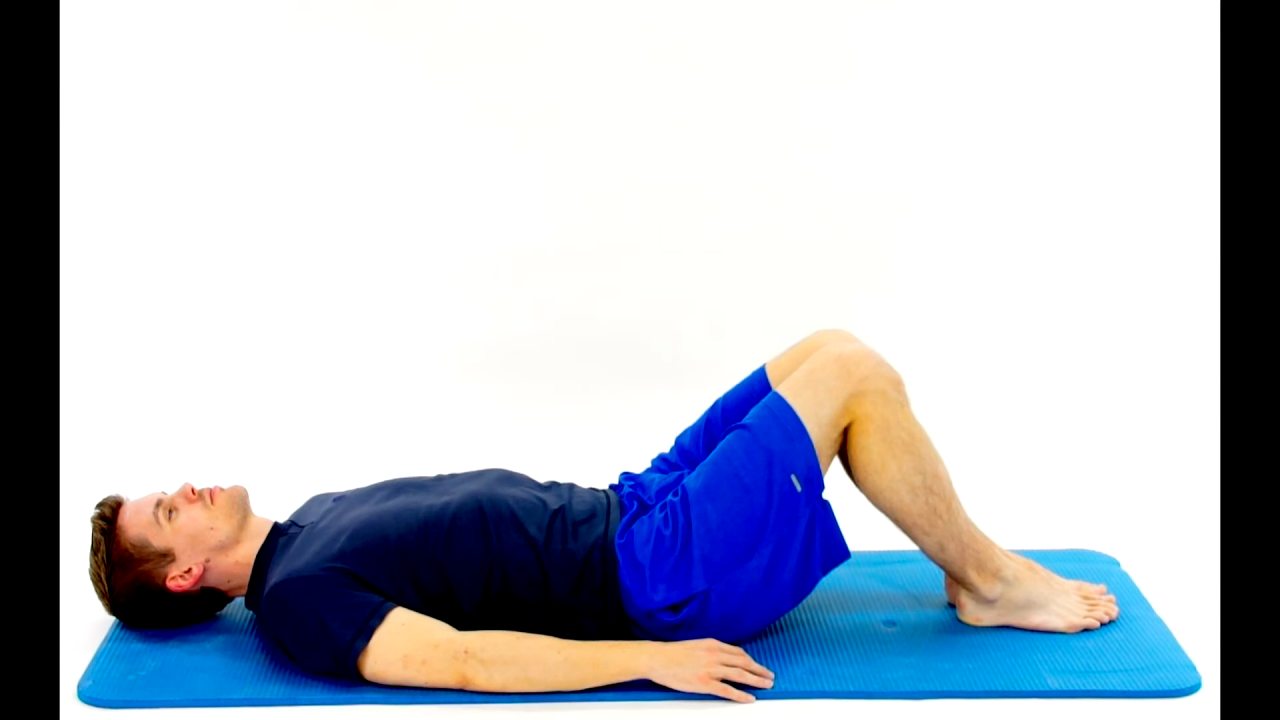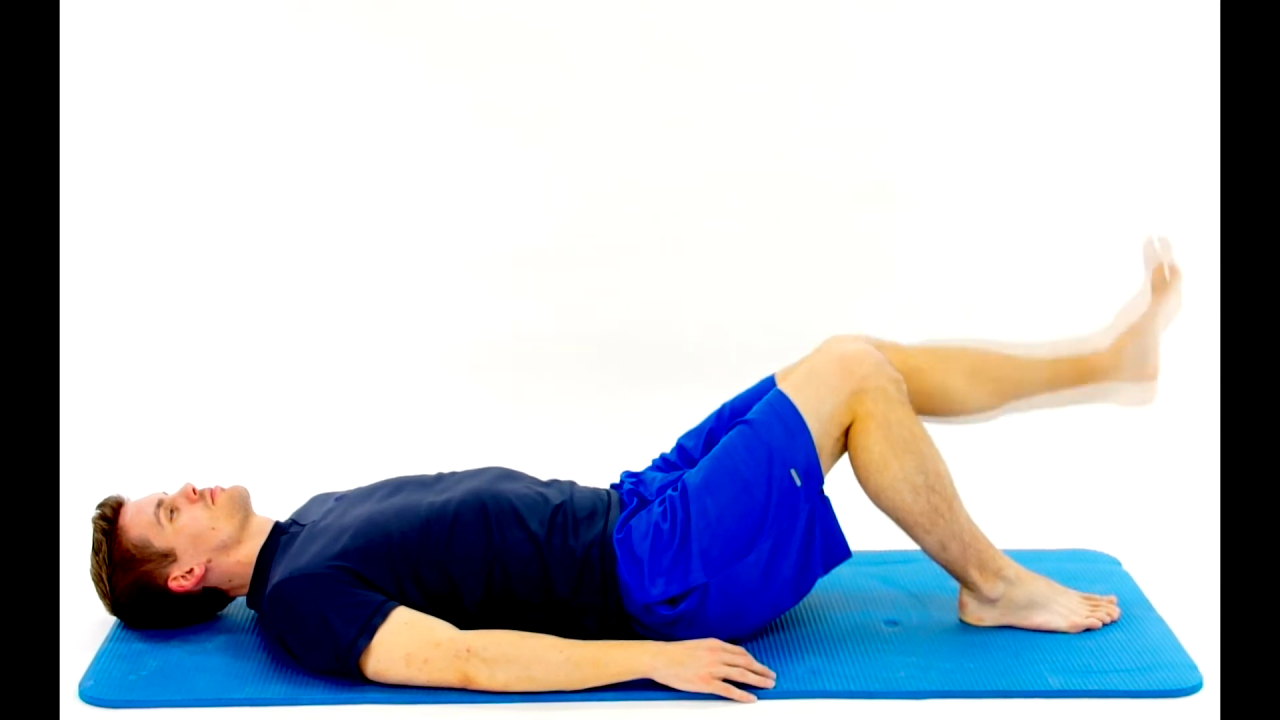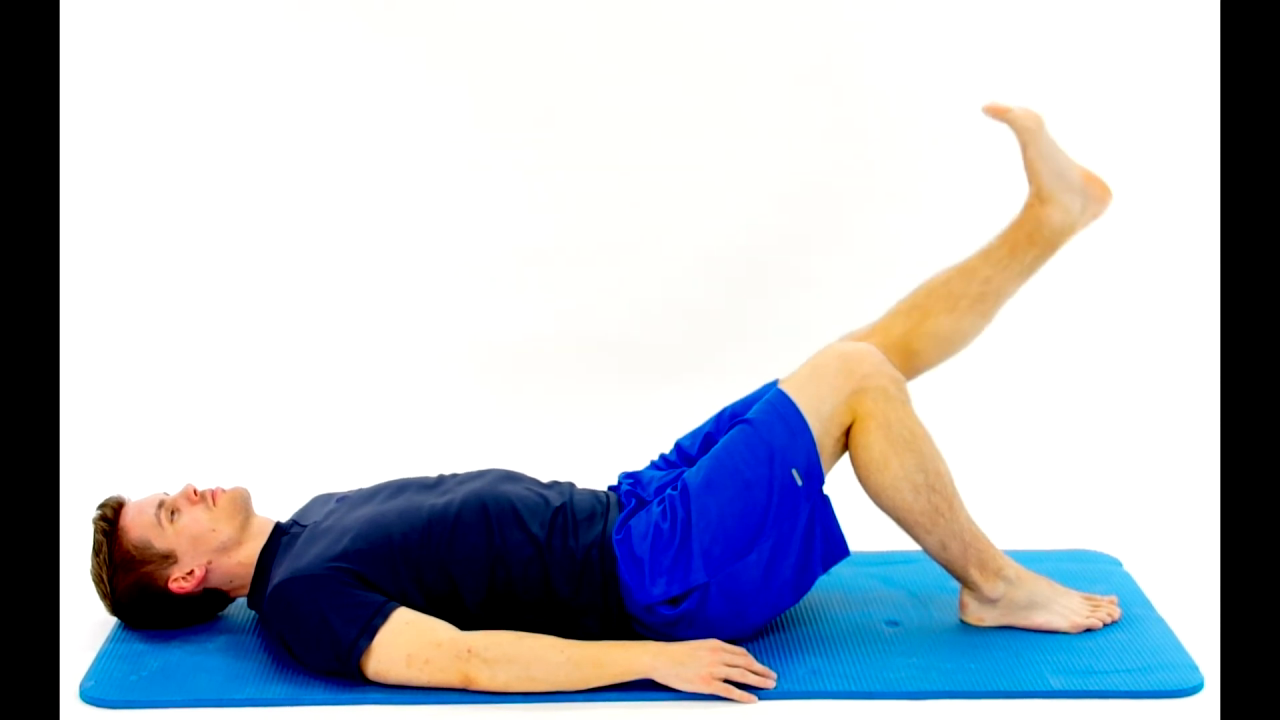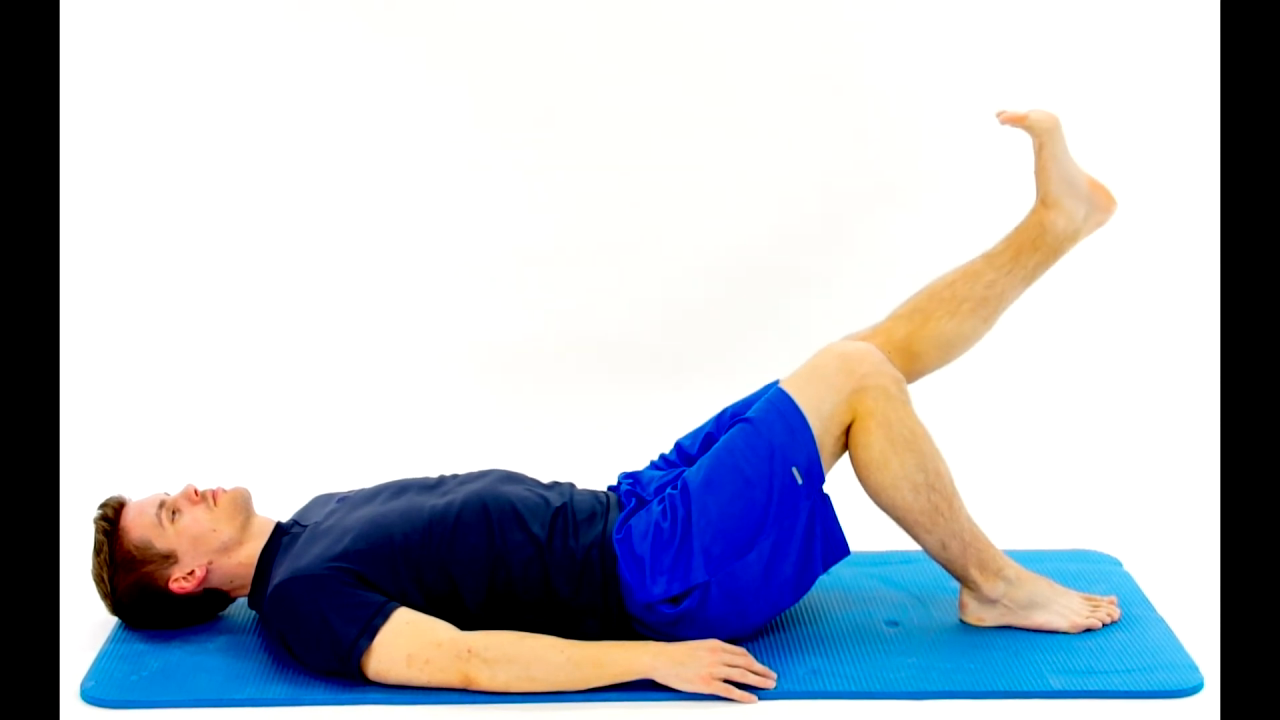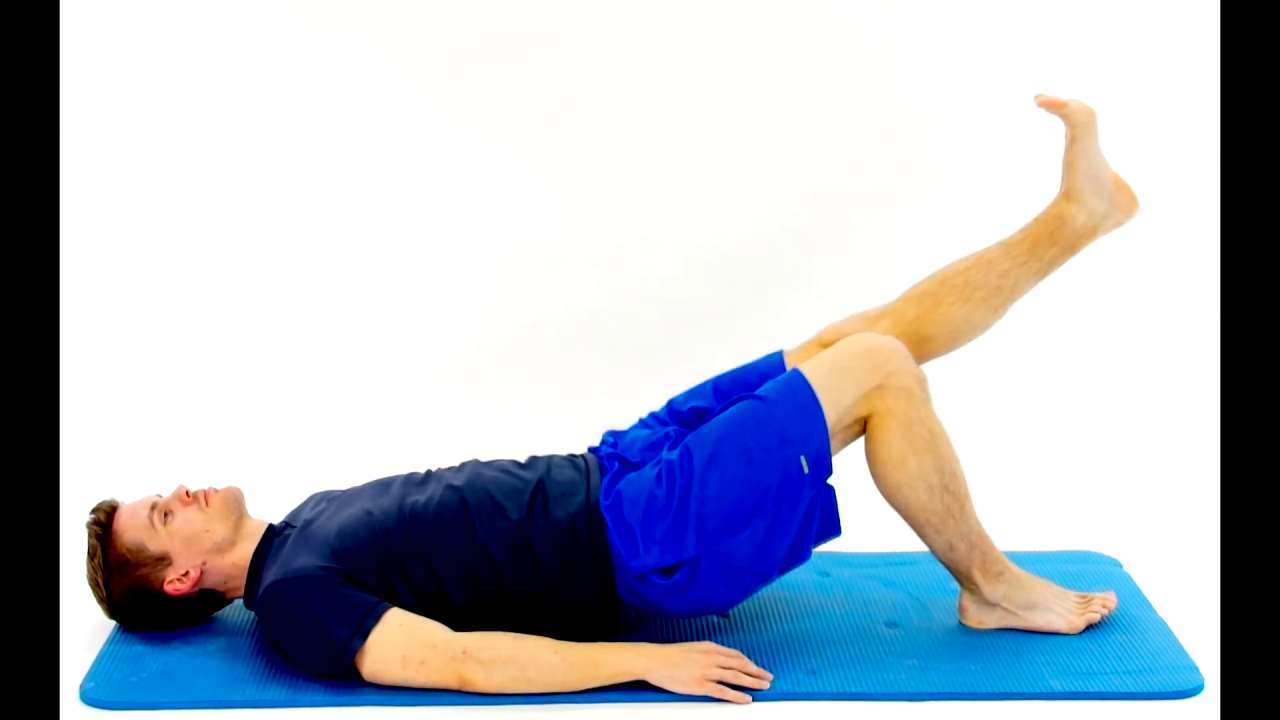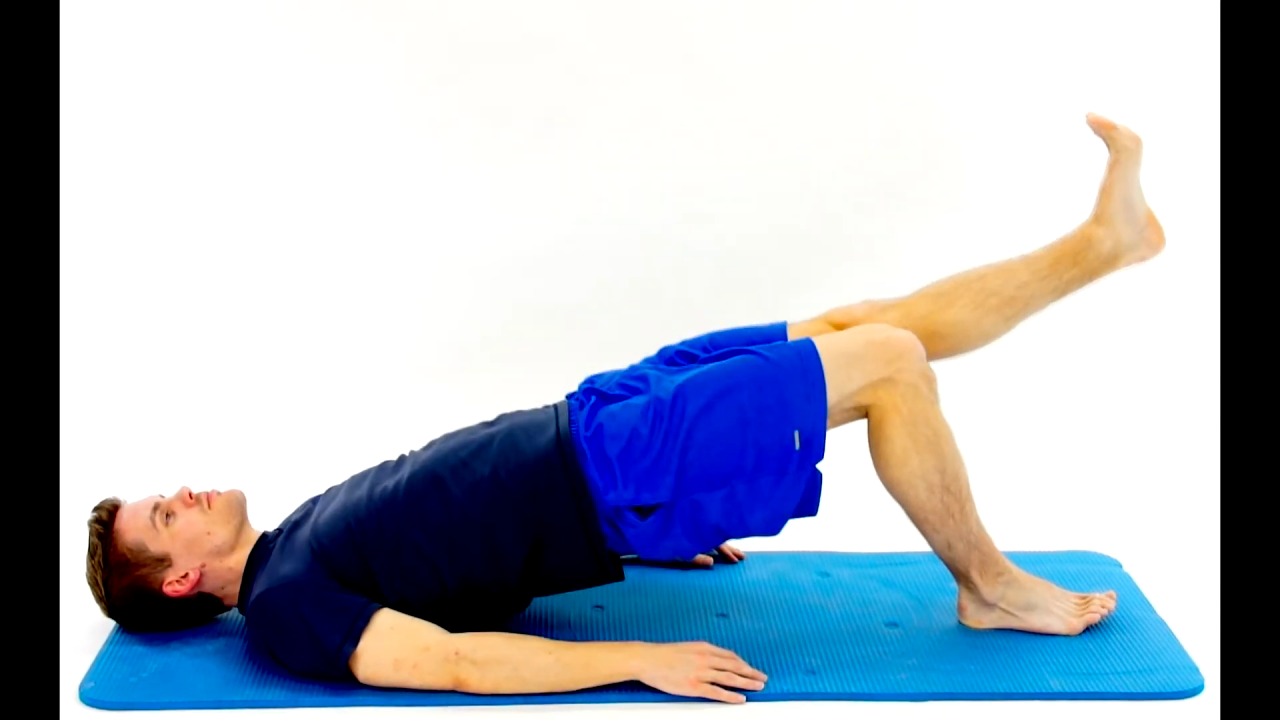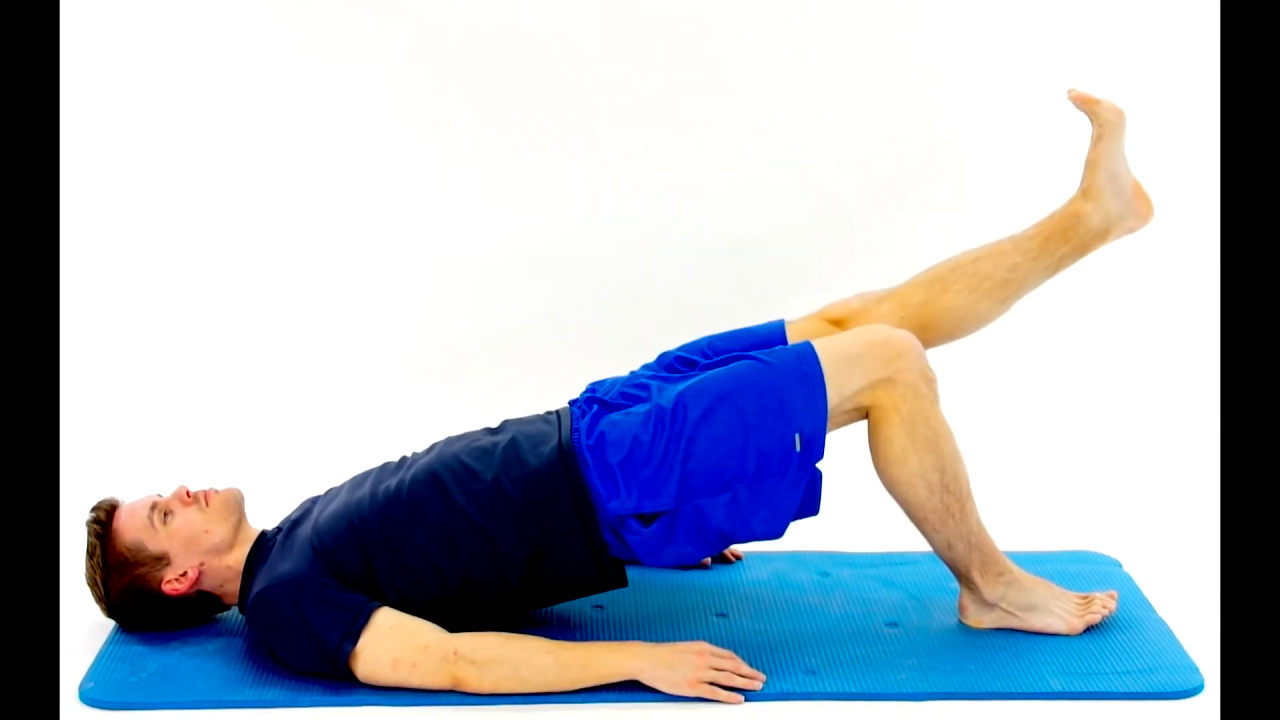
dt=0.7s
person 1, frame 1
left shoulder: (316, 524)
right shoulder: (301, 601)
right elbow: (466, 660)
right wrist: (651, 657)
left hip: (627, 513)
right hip: (660, 580)
left knee: (831, 351)
right knee: (858, 376)
left ankle: (976, 565)
right ankle: (988, 585)
person 1, frame 2
left shoulder: (313, 525)
right shoulder: (300, 601)
right elbow: (463, 657)
right wrist: (653, 655)
left hip: (629, 514)
right hip: (650, 574)
left knee: (859, 362)
right knee: (850, 368)
left ankle: (1106, 360)
right ankle: (995, 587)
person 1, frame 3
left shoulder: (318, 526)
right shoulder: (303, 599)
right elbow: (468, 660)
right wrist: (654, 655)
left hip: (632, 512)
right hip: (660, 576)
left knee: (865, 354)
right knee: (857, 375)
left ankle: (1050, 214)
right ankle: (993, 588)
person 1, frame 4
left shoulder: (321, 522)
right shoulder: (303, 602)
right elbow: (466, 662)
right wrist: (654, 657)
left hip: (631, 515)
right hip: (662, 576)
left knee: (868, 357)
right knee: (855, 375)
left ankle: (1054, 219)
right ankle: (995, 589)
person 1, frame 5
left shoulder: (313, 525)
right shoulder: (294, 603)
right elbow: (457, 663)
right wrist: (647, 659)
left hip: (611, 475)
right hip: (637, 539)
left knee: (853, 343)
right knee: (879, 371)
left ankle: (1075, 211)
right ankle: (994, 592)
person 1, frame 6
left shoulder: (311, 533)
right shoulder: (285, 612)
right elbow: (455, 664)
right wrist: (639, 658)
left hip: (602, 431)
right hip: (615, 471)
left knee: (865, 332)
right knee: (890, 361)
left ankle: (1102, 238)
right ankle: (992, 589)
person 1, frame 7
left shoulder: (308, 535)
right shoulder: (286, 609)
right elbow: (454, 662)
right wrist: (640, 660)
left hip: (598, 435)
right hip: (614, 482)
left knee: (850, 326)
right knee: (890, 366)
left ankle: (1092, 210)
right ankle: (994, 591)
